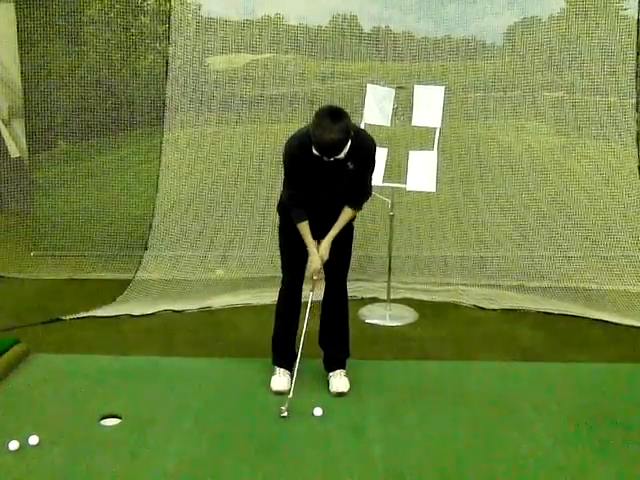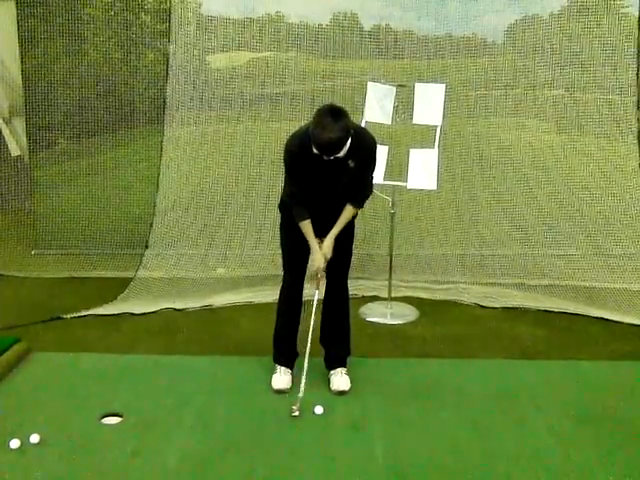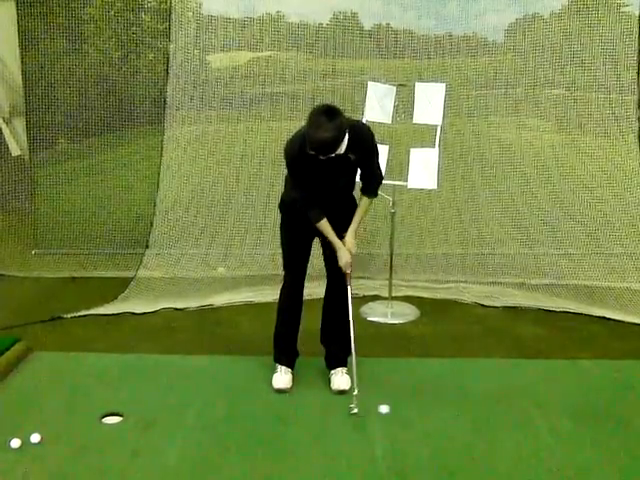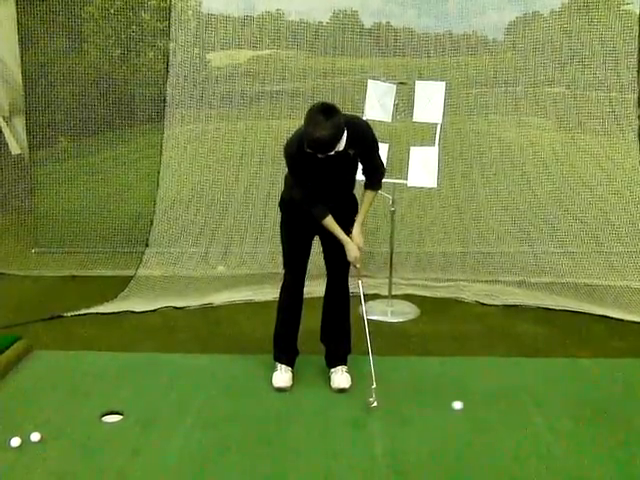
dt=0.3s
person 1, frame 1
left shoulder: (364, 145)
right shoulder: (296, 146)
left elbow: (357, 199)
right elbow: (295, 202)
left wrist: (329, 240)
right wrist: (311, 249)
left hip: (338, 215)
right hip: (297, 215)
left knee: (337, 284)
right knee: (292, 282)
left ankle: (336, 364)
right ankle: (282, 362)
person 1, frame 2
left shoulder: (364, 143)
right shoulder: (297, 144)
left elbow: (359, 196)
right elbow: (296, 200)
left wrist: (331, 237)
right wrist: (313, 248)
left hip: (340, 214)
right hip: (298, 213)
left knee: (338, 282)
right knee: (293, 280)
left ankle: (337, 362)
right ankle: (283, 361)
person 1, frame 3
left shoulder: (362, 136)
right shoulder: (296, 148)
left elbow: (371, 184)
right elbow: (307, 204)
left wrist: (352, 232)
right wrist: (337, 246)
left hip: (340, 209)
right hip: (298, 211)
left knee: (339, 281)
right knee: (294, 280)
left ankle: (338, 361)
right ankle: (284, 360)
person 1, frame 4
left shoulder: (360, 132)
right shoulder: (295, 147)
left elbow: (374, 175)
right elbow: (311, 203)
left wrist: (358, 225)
right wrist: (345, 242)
left hip: (341, 206)
right hip: (299, 209)
left knee: (338, 279)
right knee: (294, 278)
left ankle: (338, 360)
right ankle: (284, 359)
